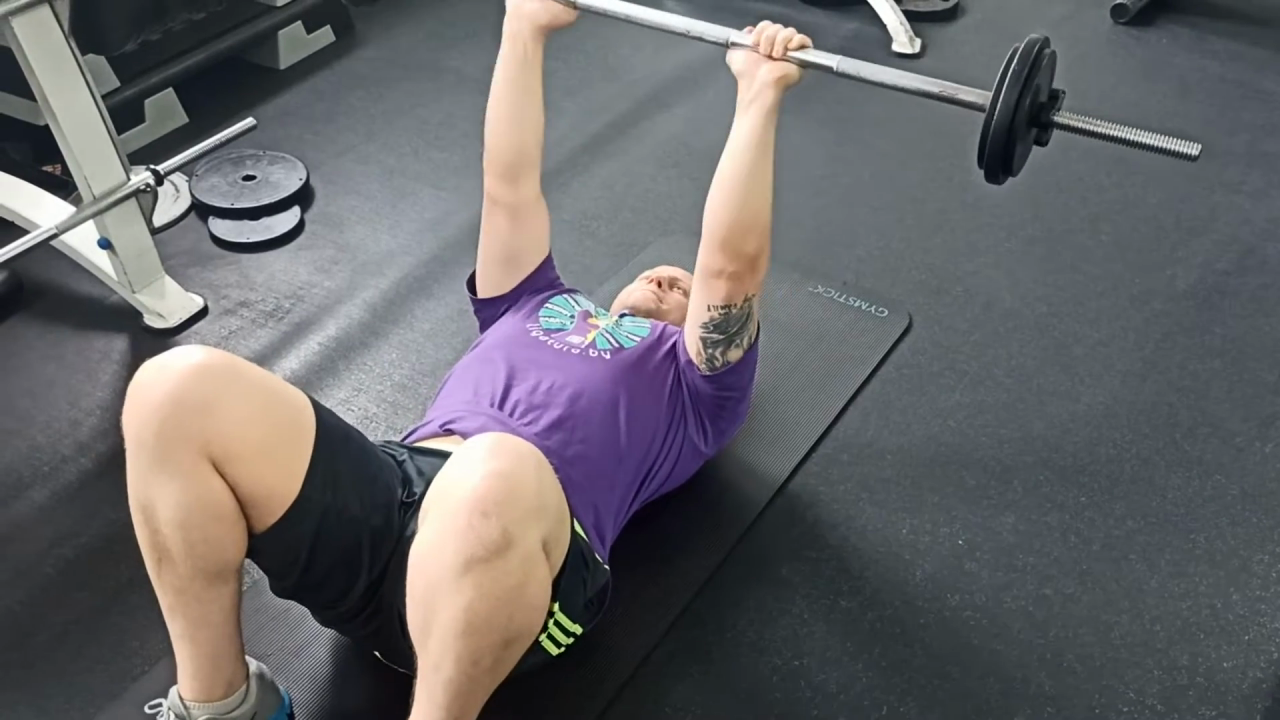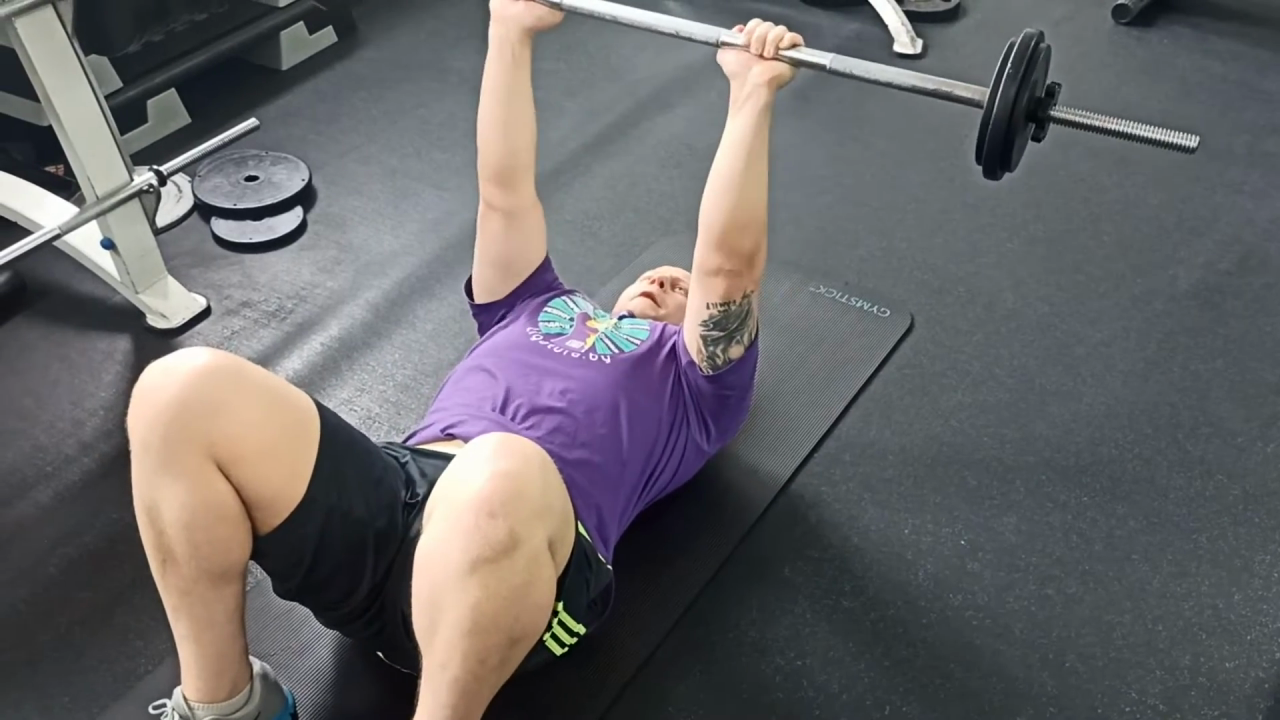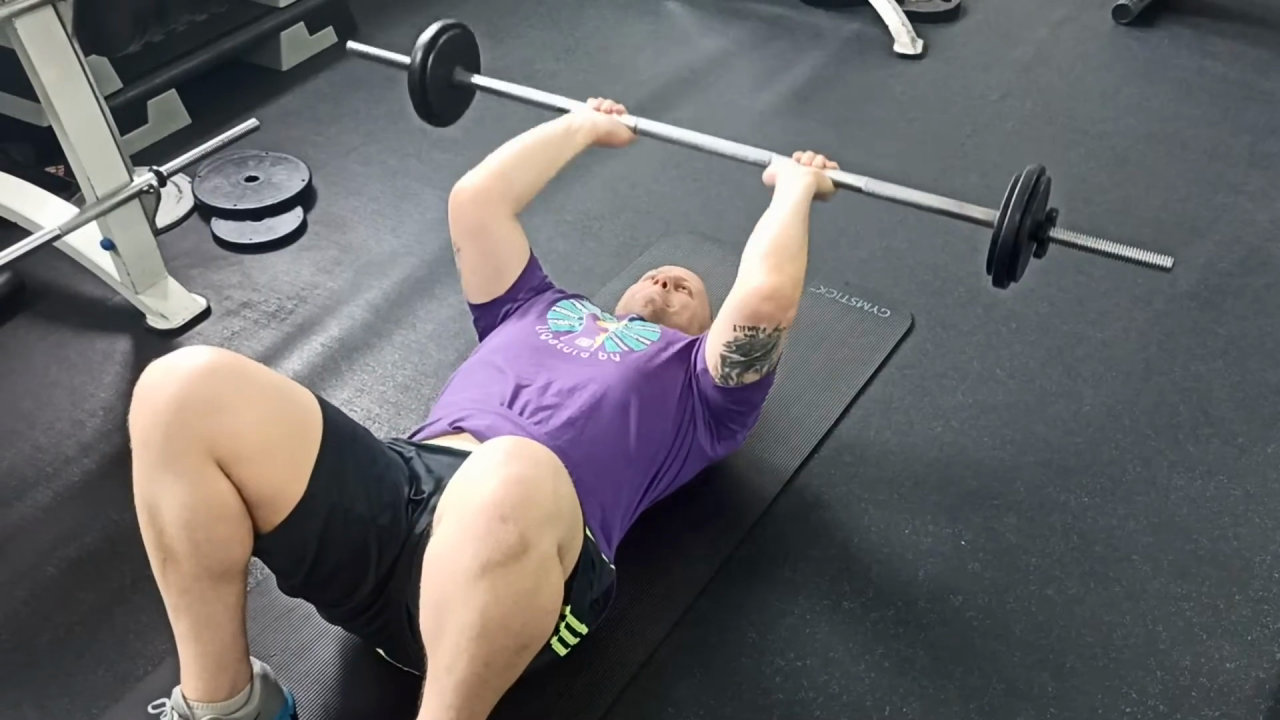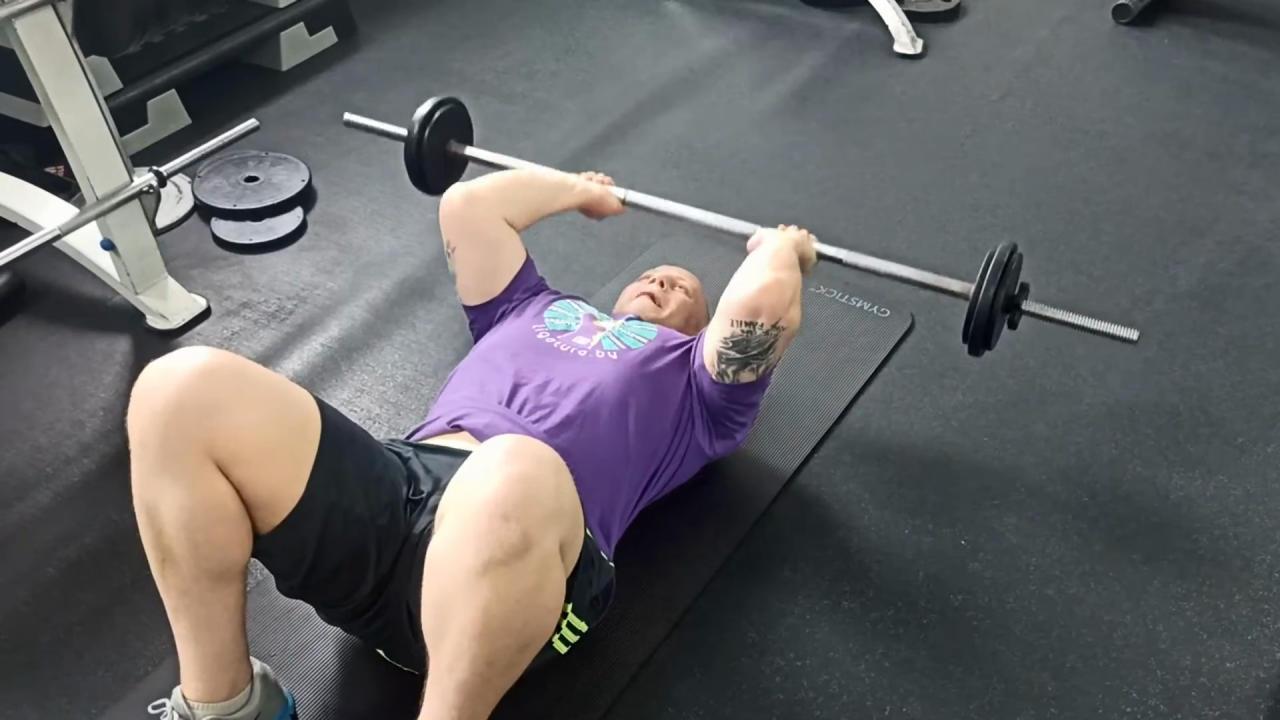
dt=0.5s
person 1, frame 1
left shoulder: (691, 385)
right shoulder: (537, 306)
left elbow: (732, 263)
right elbow: (509, 188)
left wrist: (759, 94)
left hip: (512, 535)
right hip: (389, 487)
left knee: (493, 479)
right knee: (178, 389)
person 1, frame 2
left shoulder: (693, 381)
right shoulder: (537, 310)
left elbow: (729, 263)
right elbow: (506, 194)
left wrist: (752, 94)
left hip: (513, 532)
right hip: (389, 493)
left knee: (498, 478)
right knee: (181, 390)
person 1, frame 3
left shoulder: (698, 379)
right shoulder: (541, 311)
left elbow: (765, 298)
right elbow: (474, 203)
left wrist: (794, 187)
right wrist: (581, 128)
left hip: (522, 518)
right hip: (399, 483)
left knee: (509, 475)
right knee: (184, 387)
person 1, frame 4
left shoulder: (696, 381)
right shoulder: (546, 312)
left elbow: (764, 304)
right elbow: (466, 209)
left wrist: (780, 247)
right wrist: (579, 189)
left hip: (522, 521)
right hip: (401, 484)
left knee: (509, 478)
right knee: (181, 390)
